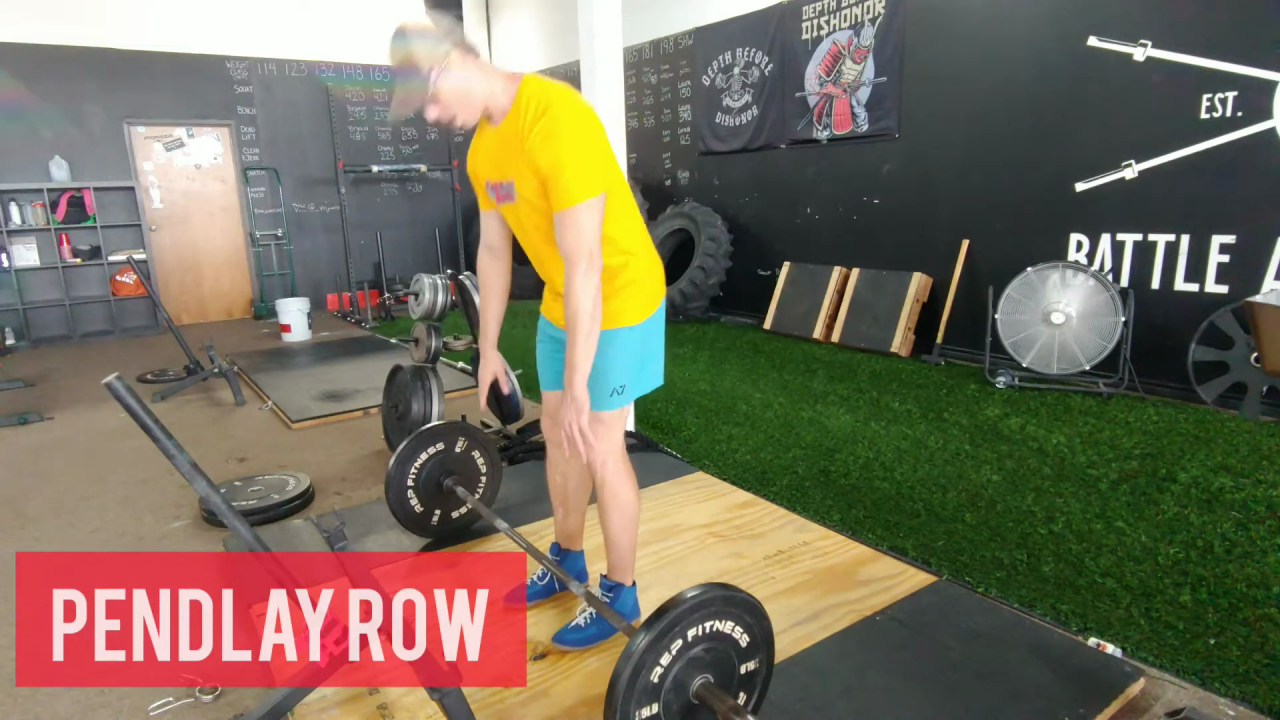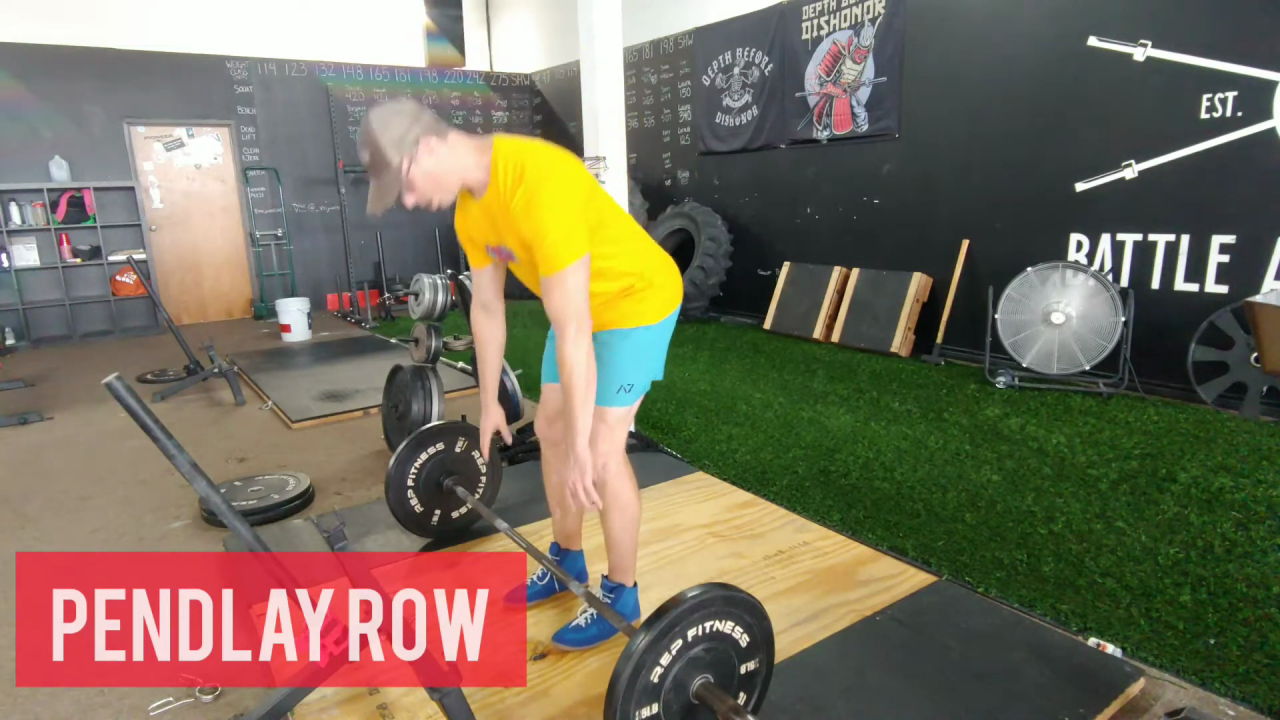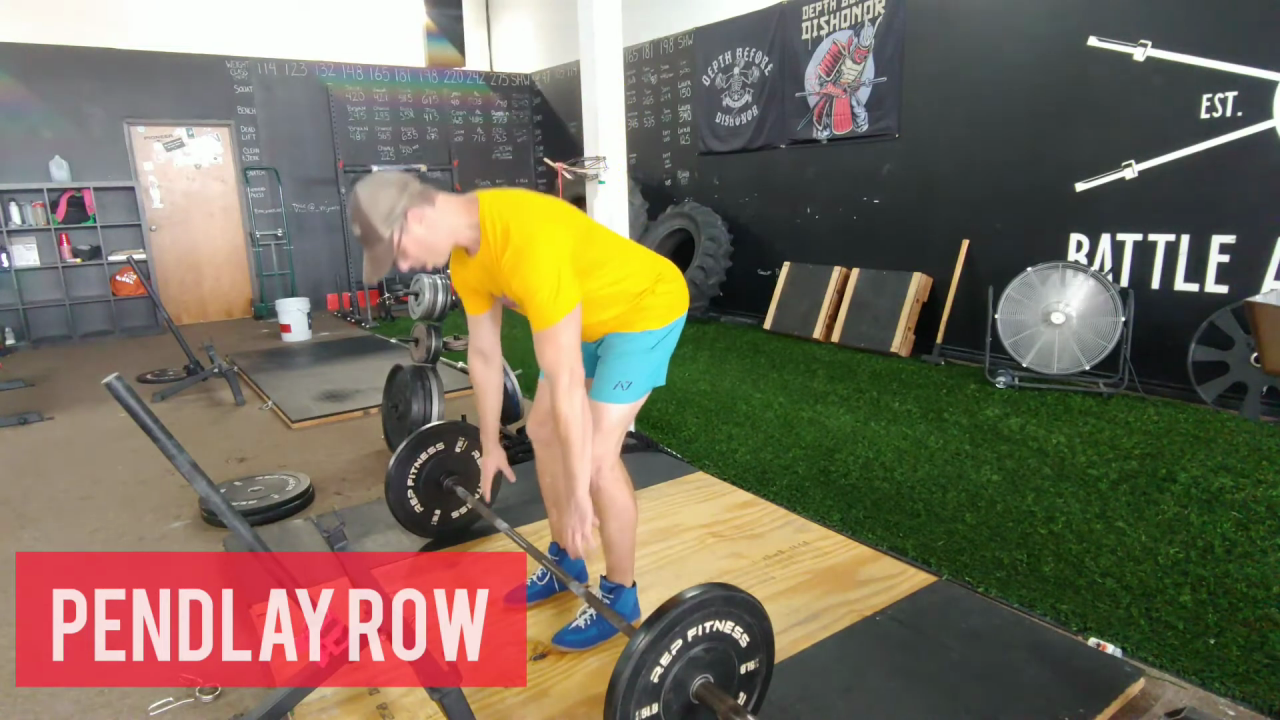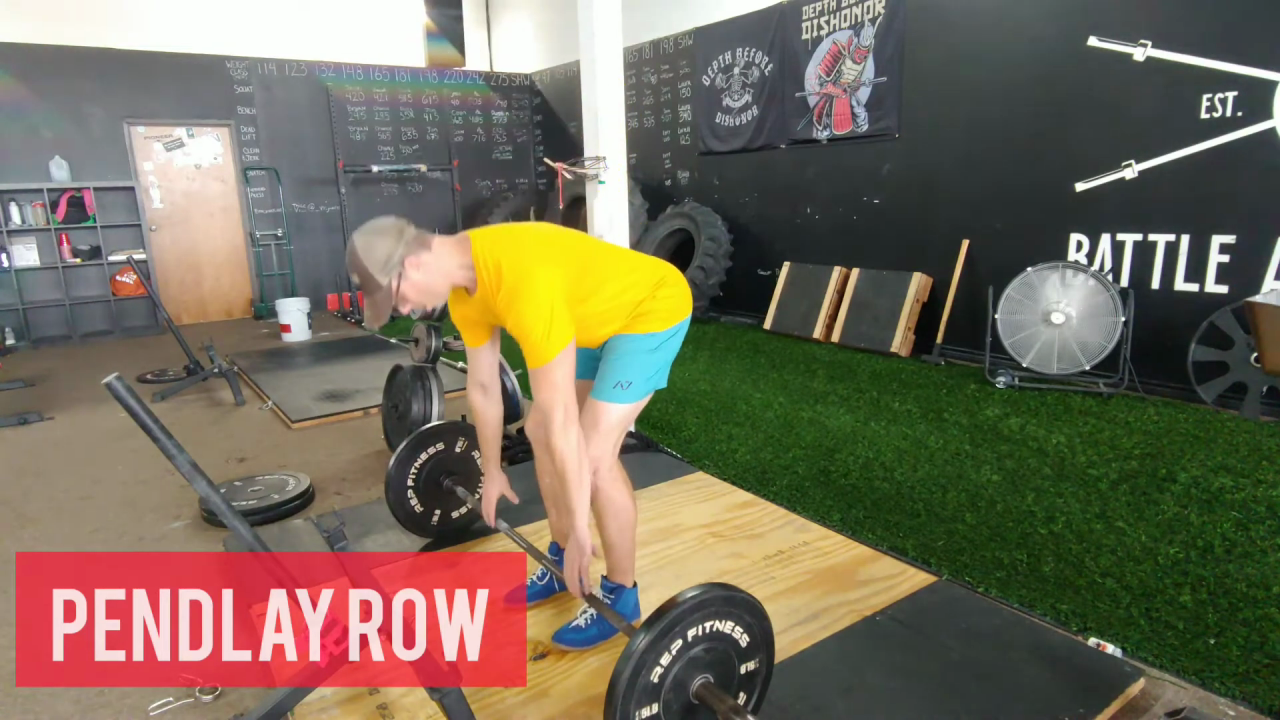
dt=0.2s
person 1, frame 1
left shoulder: (559, 123)
right shoulder: (485, 147)
left elbow: (584, 265)
right elbow: (493, 250)
left wrist: (578, 386)
right wrist: (487, 346)
left hip: (621, 300)
right hip: (561, 305)
left knee: (597, 443)
right knee: (556, 431)
left ankle: (620, 595)
right ankle: (566, 562)
person 1, frame 2
left shoulder: (539, 189)
right shoulder: (469, 206)
left elbow: (572, 330)
right elbow: (486, 306)
left wrist: (580, 448)
right wrist: (489, 400)
left hip: (637, 301)
right hip: (587, 307)
left knee: (601, 448)
right knee: (549, 428)
left ankle: (620, 596)
right ankle: (567, 562)
person 1, frame 3
left shoulder: (528, 246)
right shoulder: (465, 256)
left elbow: (566, 383)
right elbow: (483, 354)
left wrist: (579, 497)
right wrist: (490, 442)
left hip: (647, 307)
right hip: (595, 309)
left knee: (595, 453)
right knee: (542, 429)
left ankle: (620, 597)
right ankle: (565, 564)
person 1, frame 4
left shoulder: (523, 284)
right shoulder: (462, 286)
left elbow: (563, 421)
right elbow: (482, 386)
left wrist: (580, 532)
right wrist: (491, 471)
left hip: (653, 310)
right hip: (602, 311)
left knee: (593, 454)
right knee: (538, 431)
left ankle: (621, 596)
right ankle: (560, 563)
